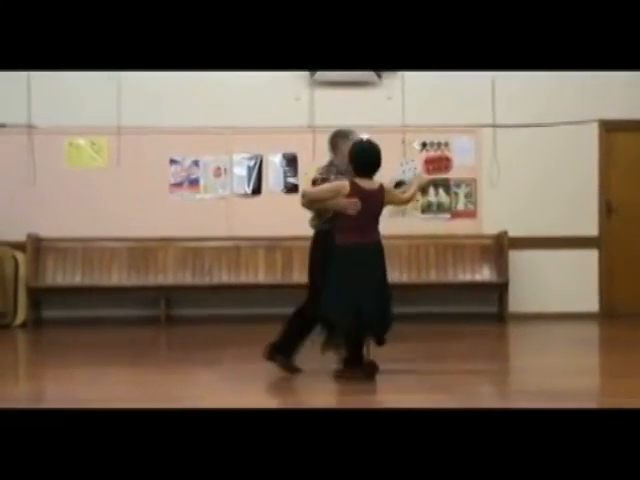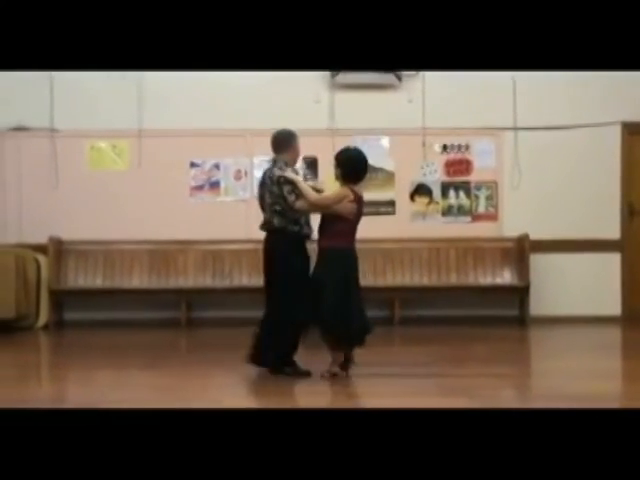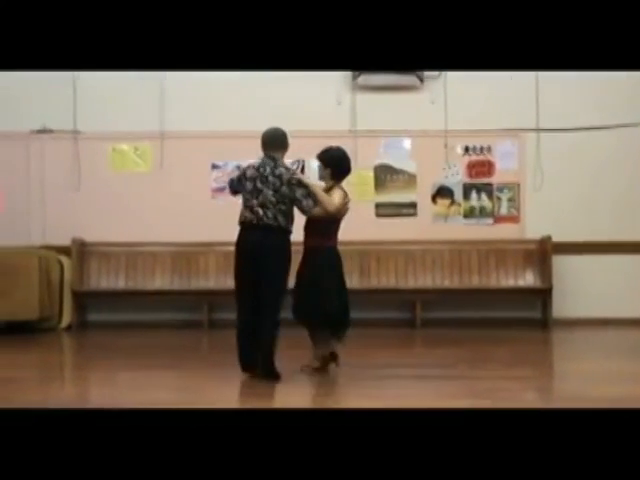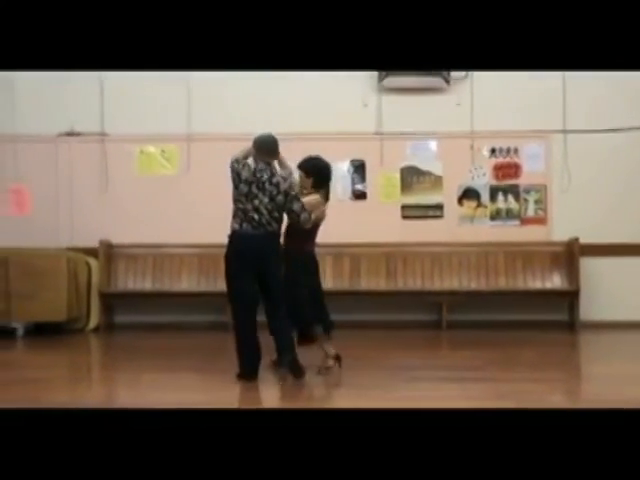
dt=0.5s
person 1, frame 1
left shoulder: (349, 174)
right shoulder: (328, 174)
right elbow: (309, 200)
right wrist: (338, 204)
right hip: (328, 244)
right knee: (318, 302)
right ankle: (280, 350)
person 1, frame 2
left shoulder: (271, 173)
right shoulder: (284, 173)
right elbow: (298, 203)
right wrist: (336, 208)
left hip: (280, 241)
right hip: (287, 244)
left knee: (281, 302)
right knee: (294, 303)
left ankle: (262, 353)
right ankle: (281, 360)
person 1, frame 3
left shoulder: (248, 171)
right shoulder: (290, 176)
left elbow: (233, 186)
right elbow: (309, 208)
left hip: (248, 238)
right hip: (276, 241)
left knee: (247, 301)
right knee: (270, 304)
left ankle: (249, 361)
right ankle: (266, 365)
person 1, frame 4
left shoulder: (242, 173)
right shoulder: (284, 184)
left elbow: (236, 159)
right elbow: (303, 220)
left wrist: (254, 149)
right wrist: (313, 210)
left hip: (241, 245)
right hip: (269, 246)
left knee: (243, 308)
right knee: (277, 304)
left ankle: (249, 367)
right ankle: (288, 357)
person 2, frame 1
left shoulder: (345, 187)
right shoulder: (383, 191)
left elbow: (307, 193)
right elbow: (405, 198)
right wrist: (417, 184)
left hip: (348, 254)
right hip: (373, 253)
left knee: (342, 308)
right knee: (371, 307)
left ankle: (353, 363)
right ankle: (367, 361)
person 2, frame 2
left shoulder: (344, 194)
right shoulder: (354, 195)
left elbow: (315, 200)
left wrist: (295, 179)
left hip: (334, 257)
right hip: (344, 257)
left knee: (328, 309)
right knee: (342, 308)
left ankle: (339, 362)
right ankle: (342, 356)
person 2, frame 3
left shoulder: (338, 193)
right shoulder: (326, 191)
left elbow: (330, 208)
left wrist: (313, 185)
left hip: (323, 256)
right hip: (314, 254)
left knee: (317, 307)
right knee: (311, 306)
left ankle: (323, 355)
right ankle: (325, 351)
person 2, frame 4
left shoulder: (316, 200)
right shoulder: (307, 197)
right elbow: (287, 174)
right wrist: (279, 158)
left hip: (301, 260)
right hip: (295, 258)
left knee: (305, 309)
right knee: (291, 308)
left ankle: (330, 354)
